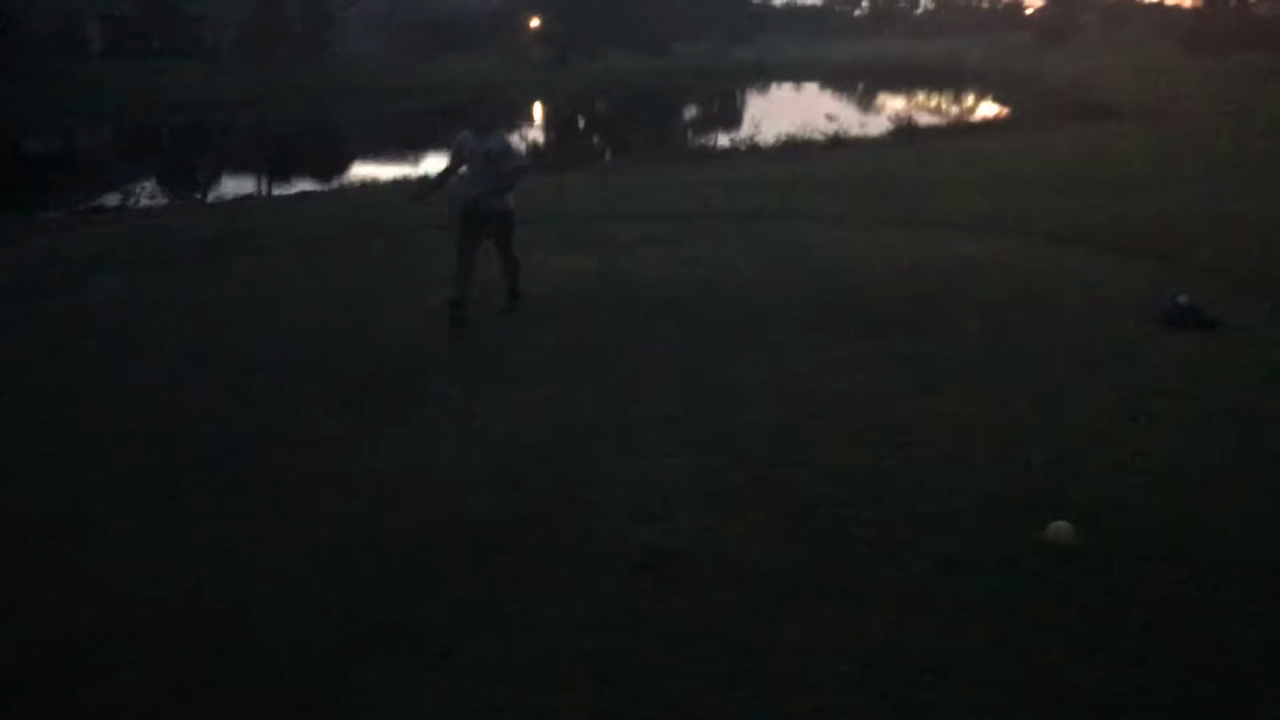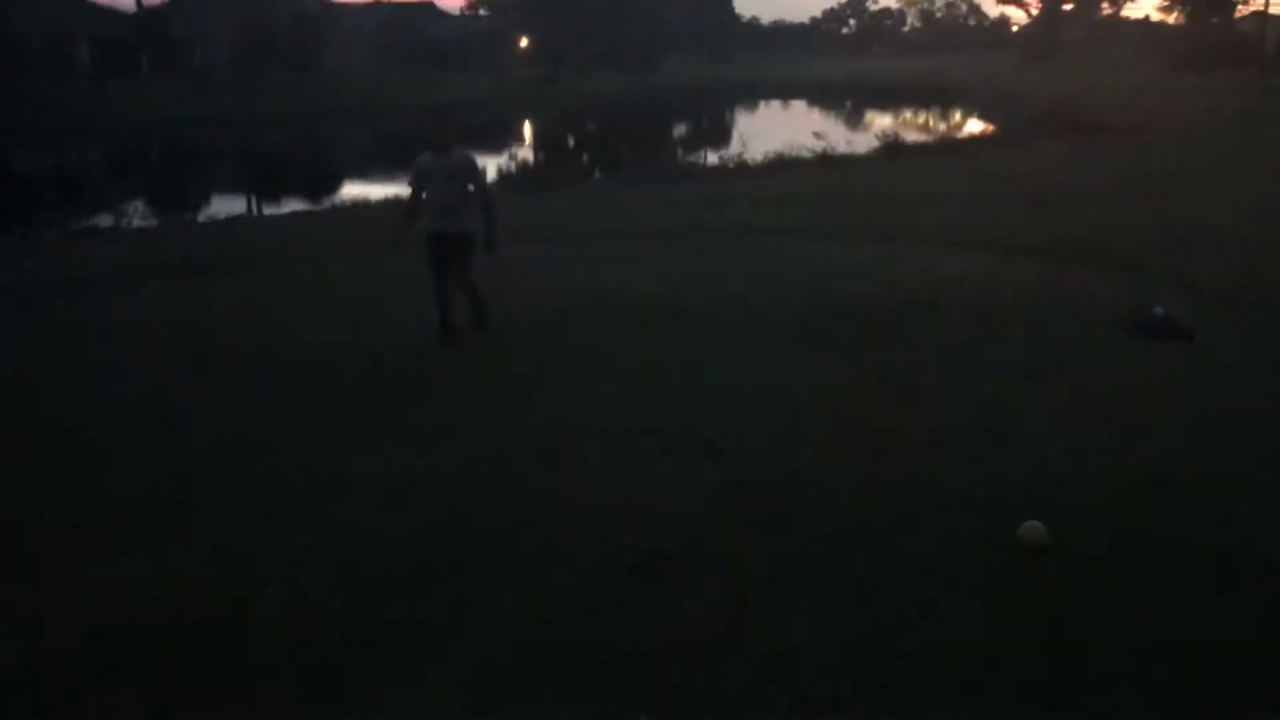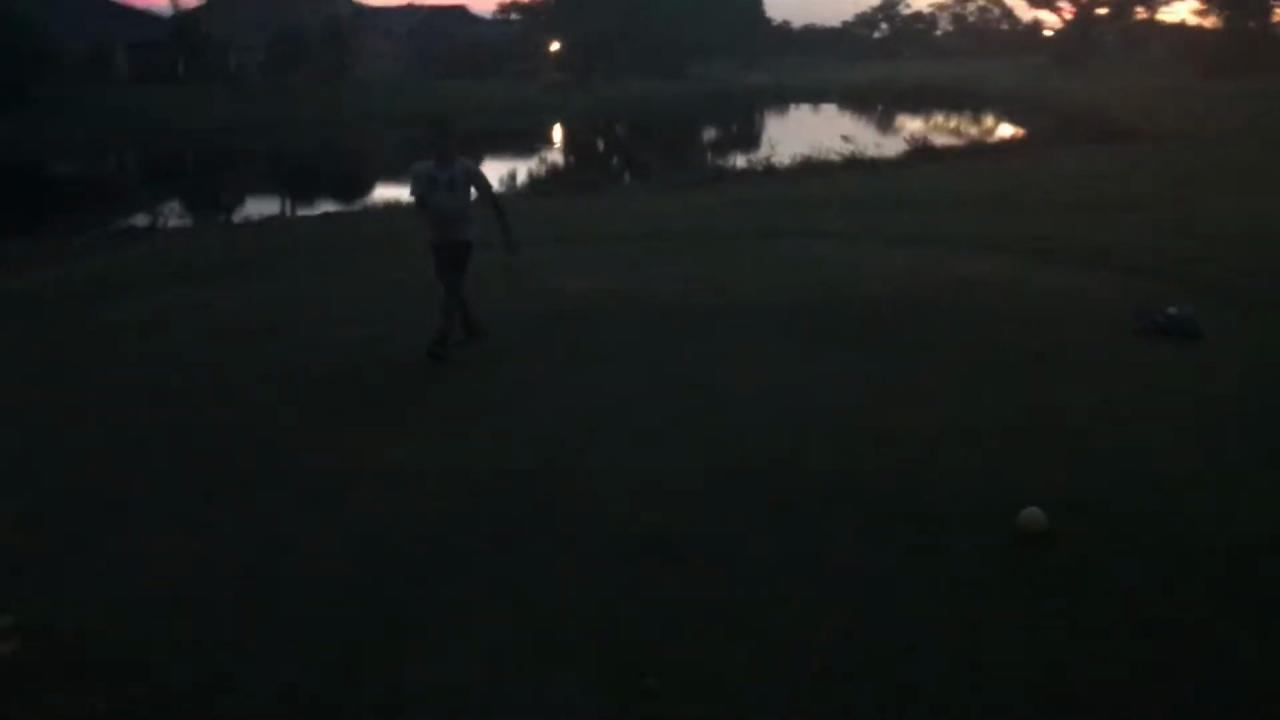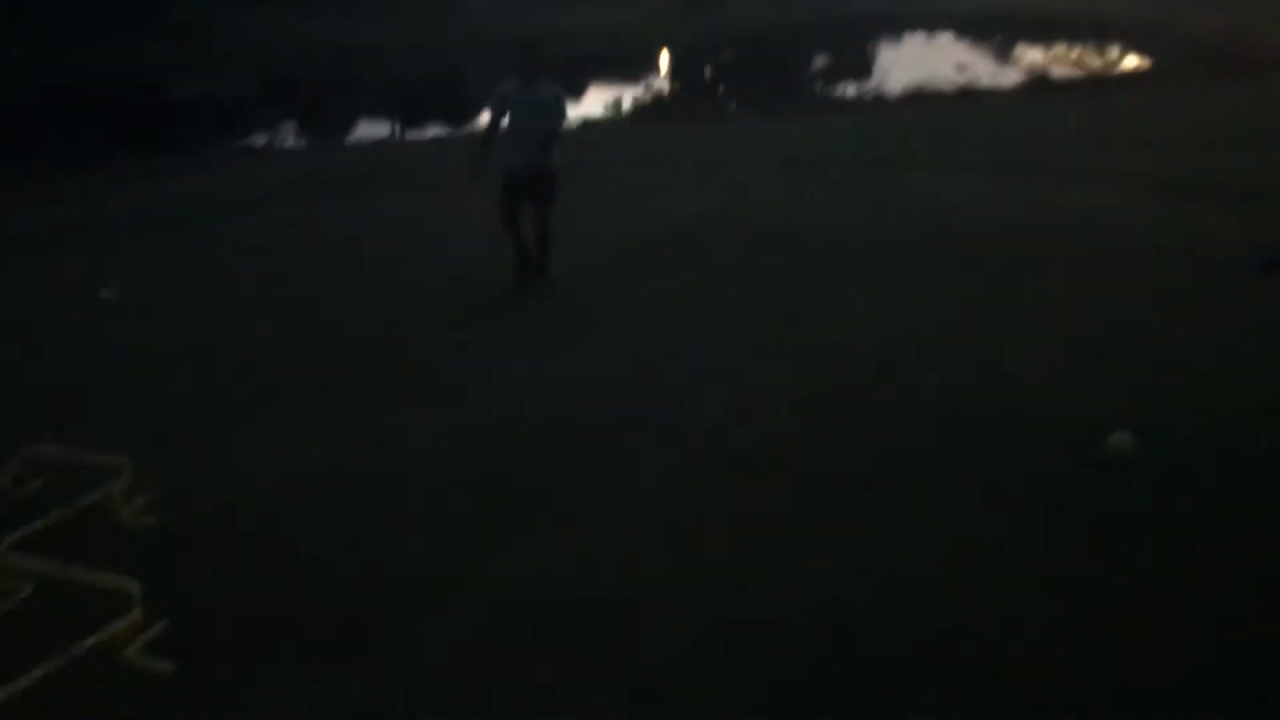
dt=0.3s
person 1, frame 1
left shoulder: (500, 143)
right shoulder: (464, 139)
left elbow: (511, 179)
right elbow: (452, 168)
left wrist: (483, 195)
right wrist: (430, 186)
left hip: (498, 208)
right hip: (470, 206)
left knee: (506, 252)
right knee: (464, 252)
left ankle: (514, 292)
right ankle: (459, 307)
person 1, frame 2
left shoulder: (463, 161)
right shoulder: (423, 163)
left elbow: (482, 195)
right elbow: (415, 198)
left wrist: (489, 232)
right wrist: (406, 229)
left hip: (461, 228)
right hip: (435, 229)
left knee: (461, 277)
right knee: (439, 280)
left ankle: (478, 305)
right ankle: (447, 327)
person 1, frame 3
left shoulder: (466, 169)
right shoulder: (421, 170)
left elbow: (490, 198)
right elbow: (420, 202)
left wrist: (506, 231)
right wrist: (438, 221)
left hip: (461, 237)
right hip: (439, 238)
left knee: (452, 287)
right knee: (453, 287)
left ankle: (442, 340)
right ankle: (470, 326)
person 1, frame 4
left shoulder: (553, 94)
right shoulder: (508, 90)
left elbow: (554, 135)
right elbow: (494, 124)
left wrist: (532, 162)
right wrist: (482, 158)
left hip: (544, 165)
right hip: (514, 163)
left knee: (541, 216)
right knee: (507, 214)
left ankle: (540, 265)
right ankle: (525, 258)
